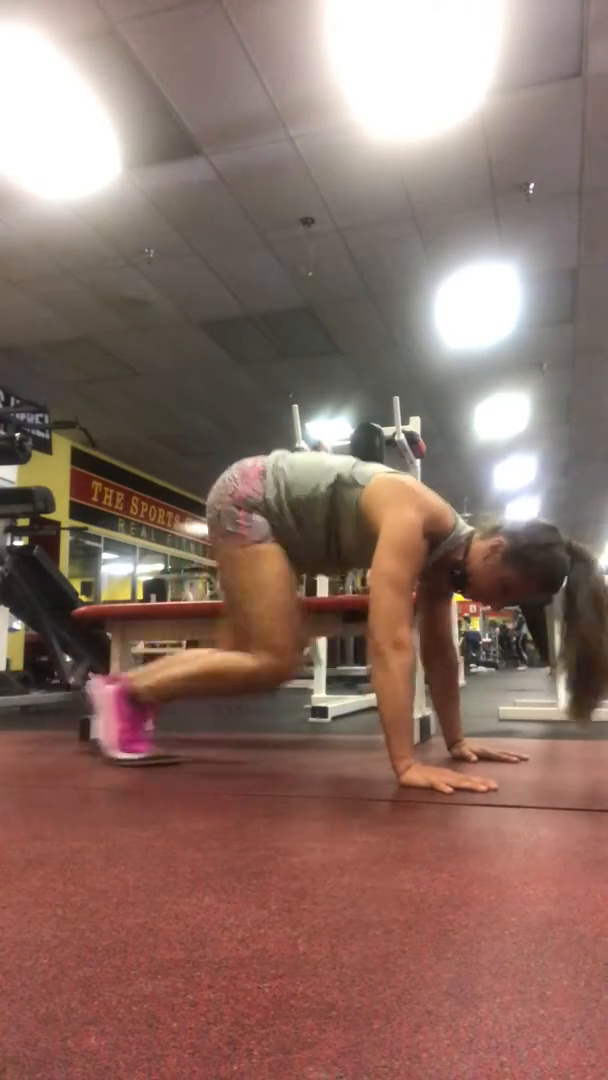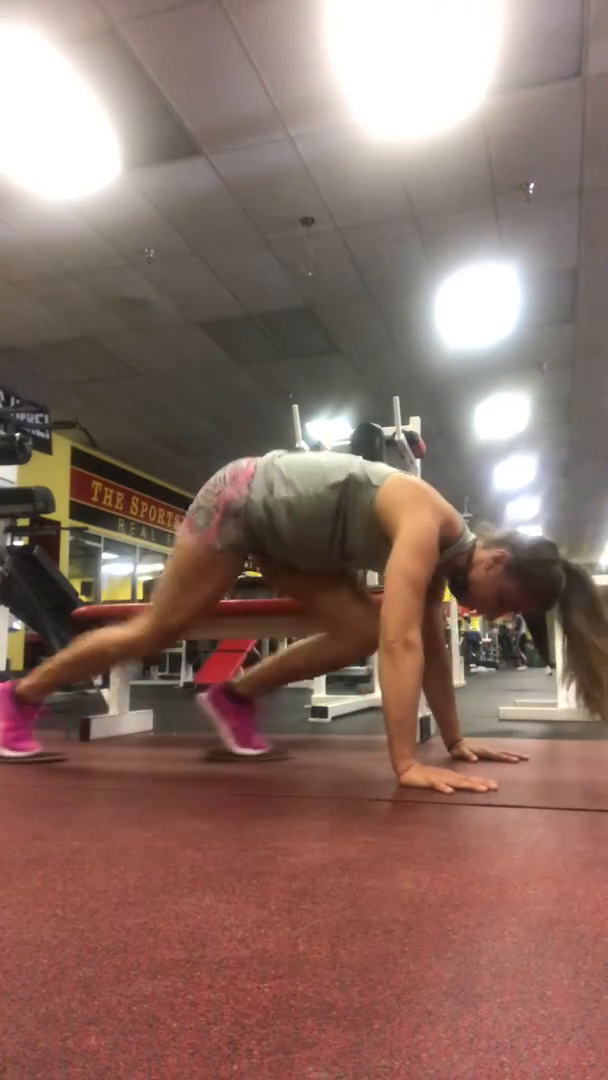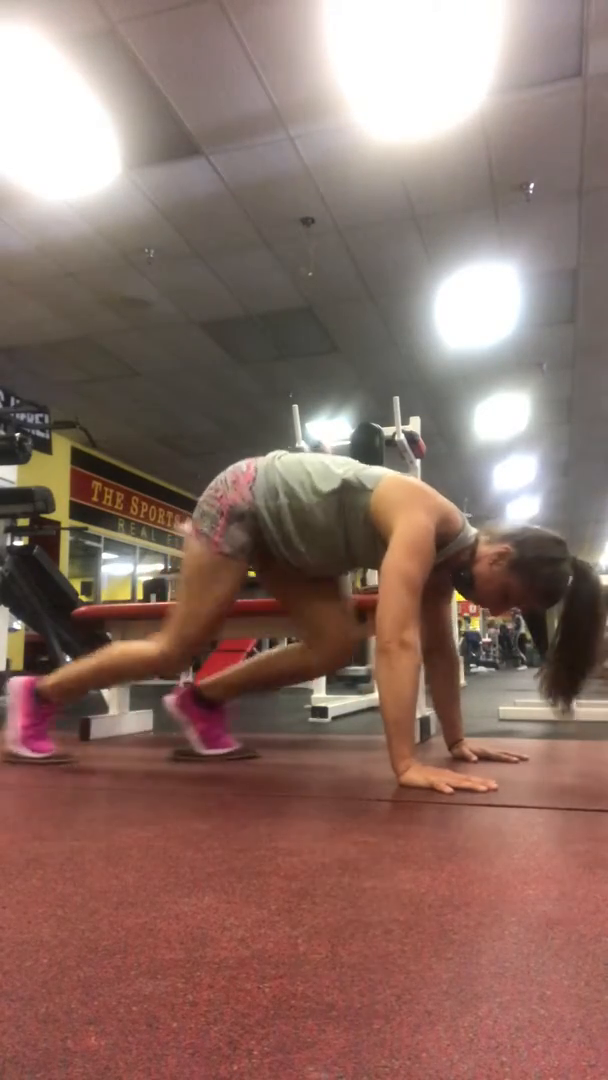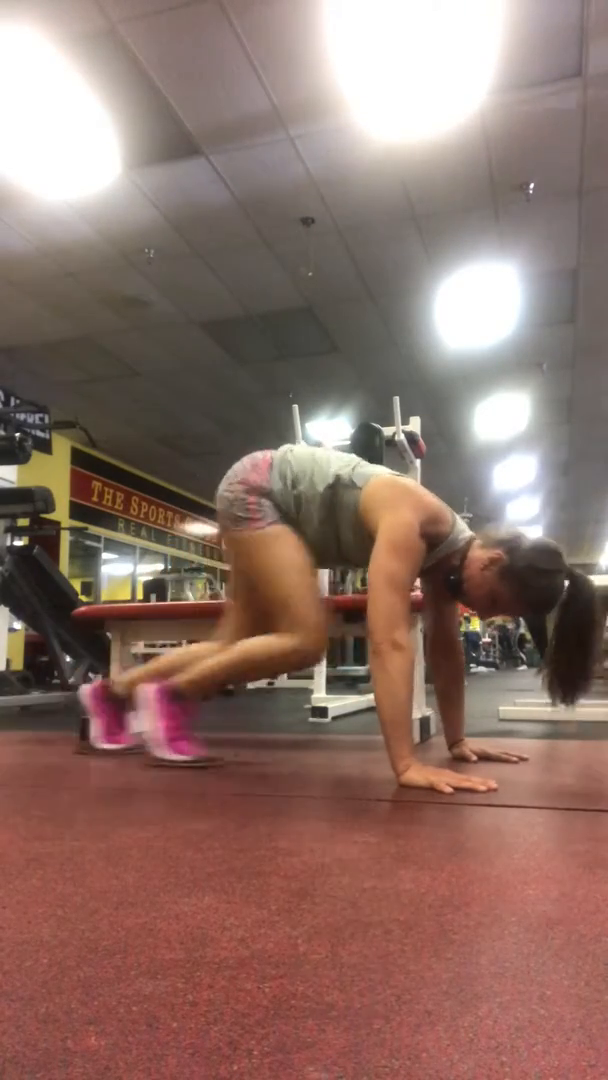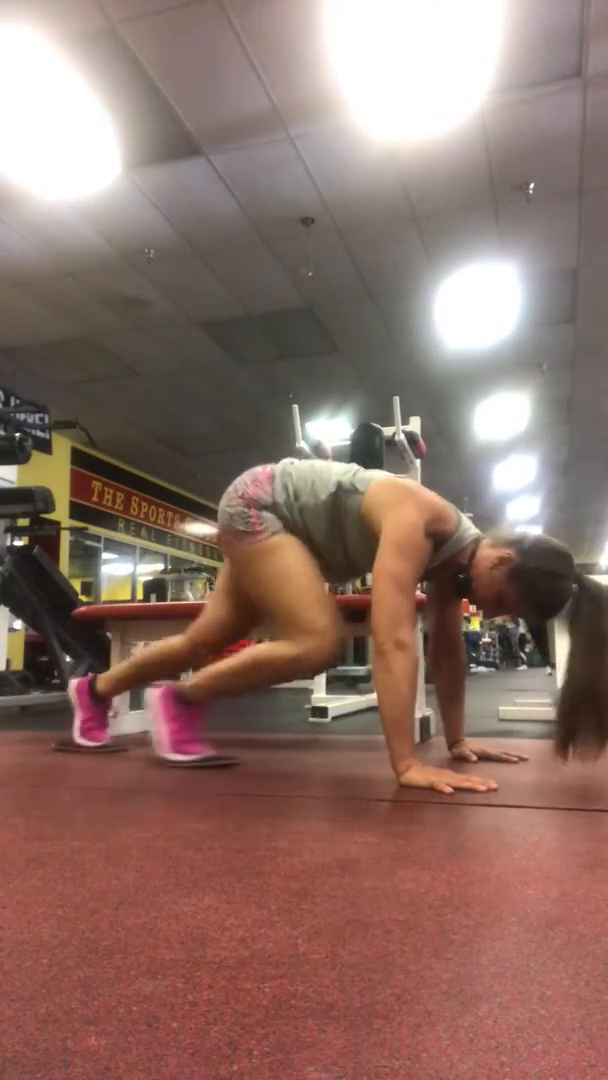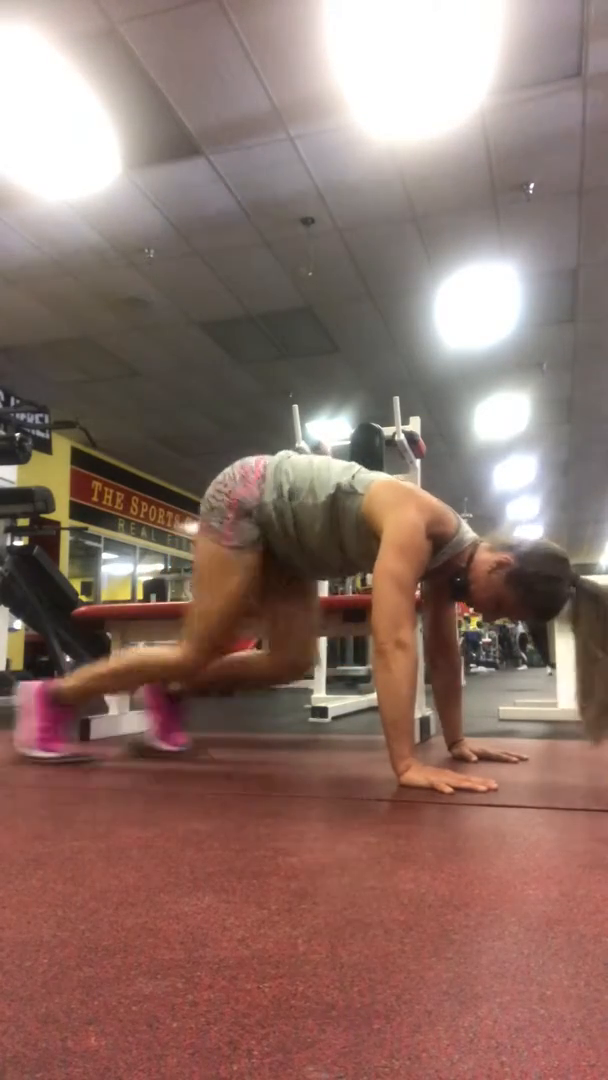
dt=0.2s
person 1, frame 1
left shoulder: (455, 546)
right shoulder: (412, 524)
left elbow: (439, 646)
right elbow: (390, 643)
left wrist: (457, 741)
right wrist: (407, 765)
left hip: (290, 520)
right hip: (248, 496)
left knee: (250, 654)
right knee: (275, 659)
left ankle: (128, 689)
right ankle: (124, 694)
person 1, frame 2
left shoulder: (440, 553)
right shoulder: (425, 524)
left elbow: (430, 648)
right elbow: (402, 644)
left wrist: (455, 743)
right wrist: (407, 764)
left hip: (282, 525)
right hip: (242, 499)
left knee: (357, 631)
right knee: (150, 634)
left ankle: (235, 699)
person 1, frame 3
left shoulder: (451, 552)
right shoulder: (423, 532)
left elbow: (439, 647)
right elbow: (402, 641)
left wrist: (456, 742)
right wrist: (405, 766)
left hip: (282, 528)
right hip: (245, 503)
left knee: (335, 647)
right knee: (176, 647)
left ankle: (203, 699)
person 1, frame 4
left shoulder: (452, 552)
right shoulder: (410, 525)
left elbow: (445, 648)
right elbow: (389, 642)
left wrist: (458, 740)
right wrist: (406, 764)
left hip: (289, 511)
right hip: (255, 487)
left knee: (241, 643)
right knee: (306, 638)
left ankle: (112, 696)
right ankle: (168, 694)
person 1, frame 5
left shoulder: (457, 554)
right shoulder: (415, 526)
left elbow: (446, 648)
right elbow: (393, 643)
left wrist: (456, 741)
right wrist: (406, 765)
left hip: (287, 527)
right hip: (260, 502)
left knee: (202, 643)
right knee: (318, 642)
left ankle: (95, 692)
right ankle: (180, 699)
person 1, frame 6
left shoulder: (448, 554)
right shoulder: (416, 526)
left elbow: (442, 649)
right elbow: (393, 642)
left wrist: (456, 740)
right wrist: (407, 764)
left hip: (284, 528)
right hip: (250, 497)
left knee: (293, 658)
right knee: (195, 654)
left ankle: (168, 694)
right ankle: (50, 697)
